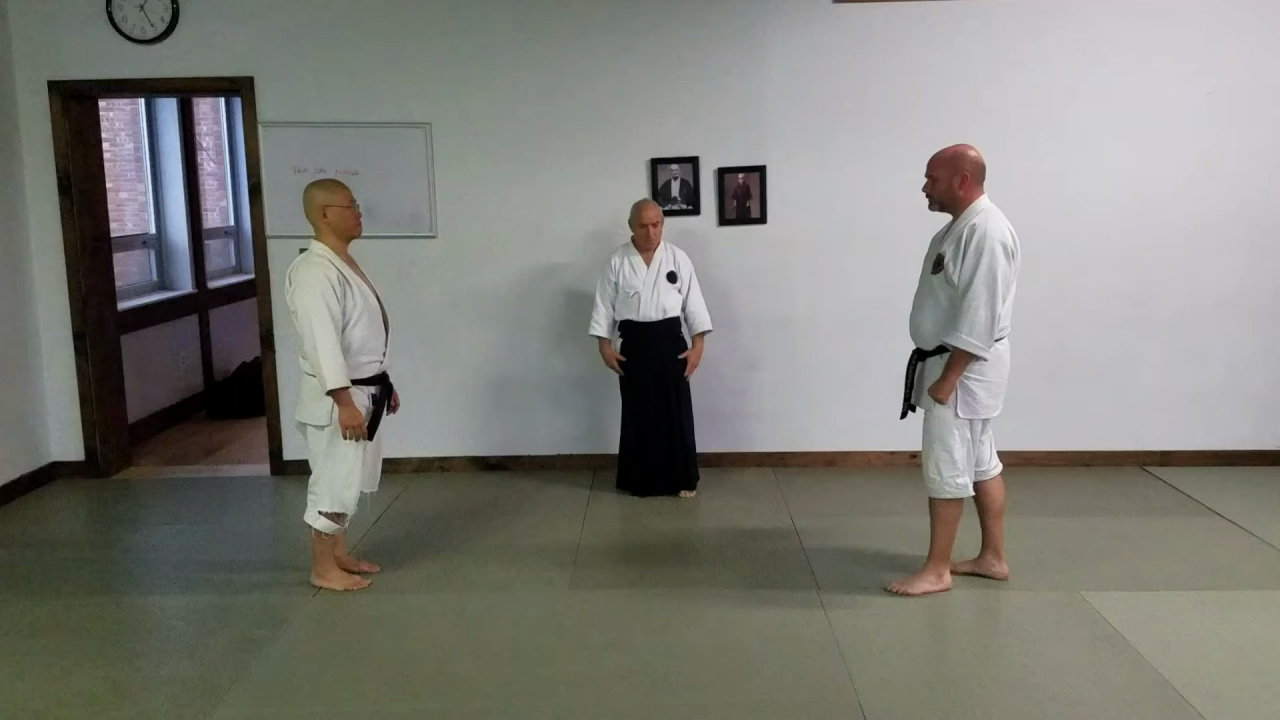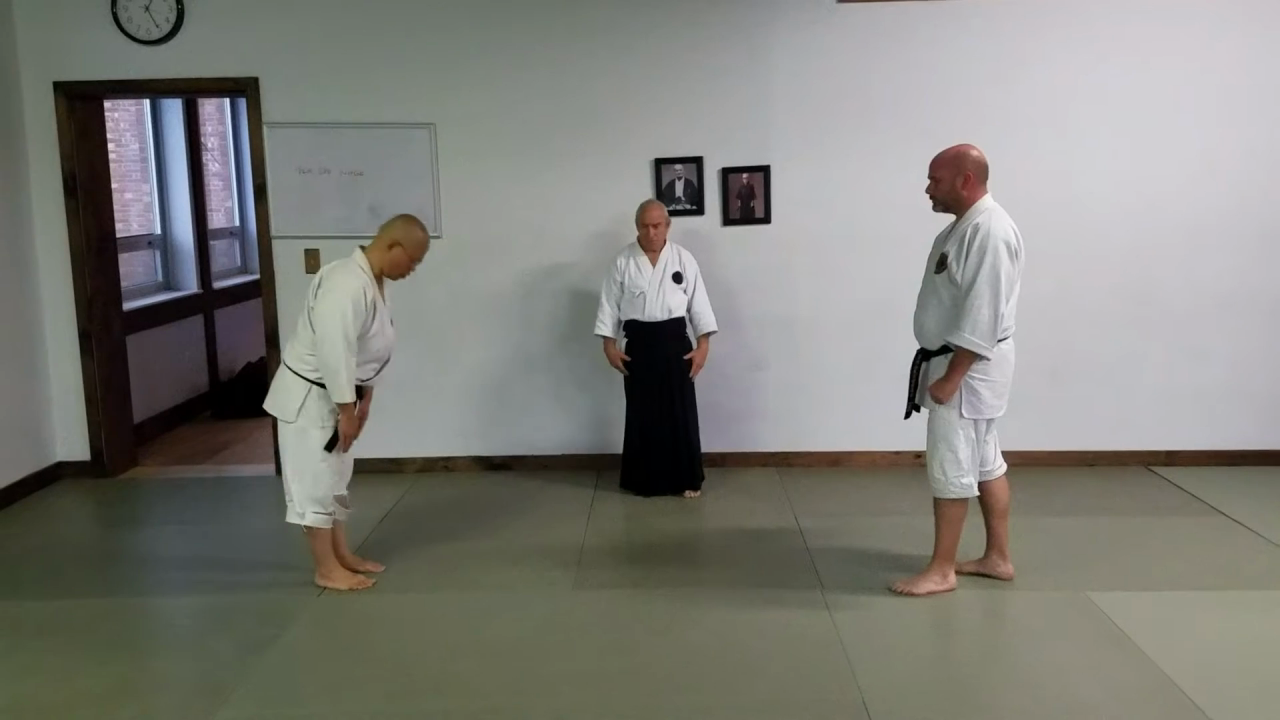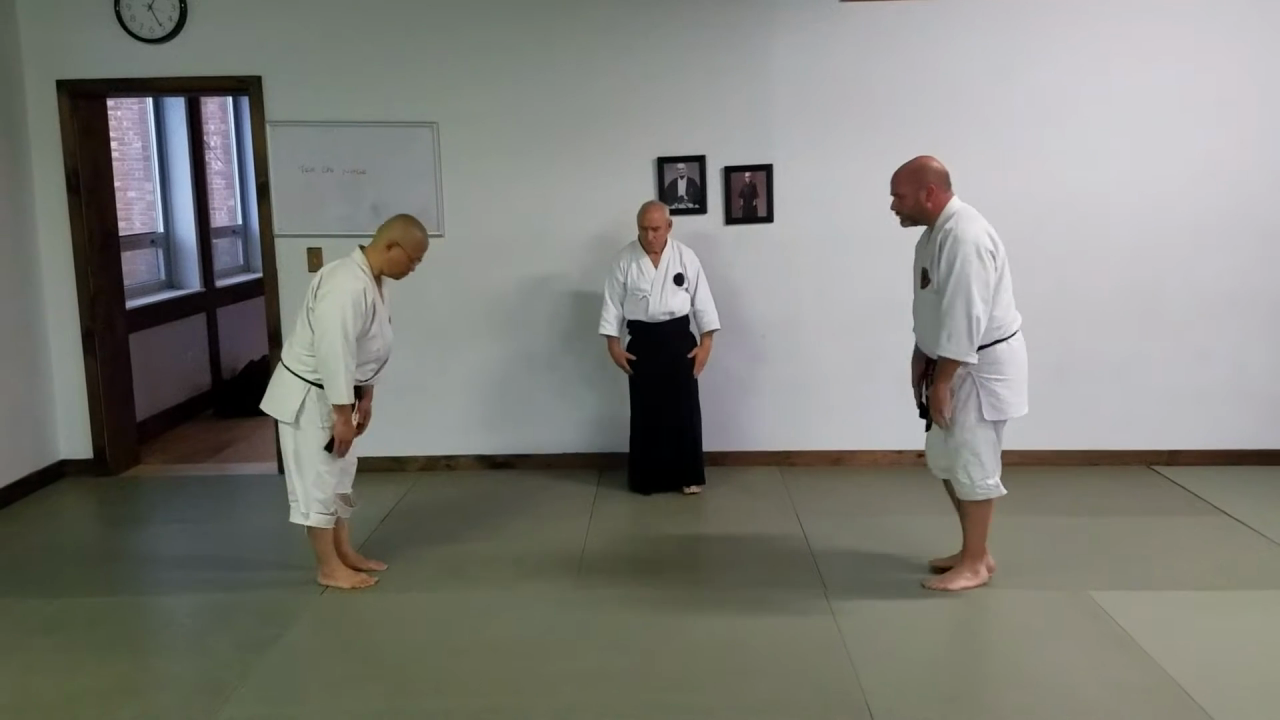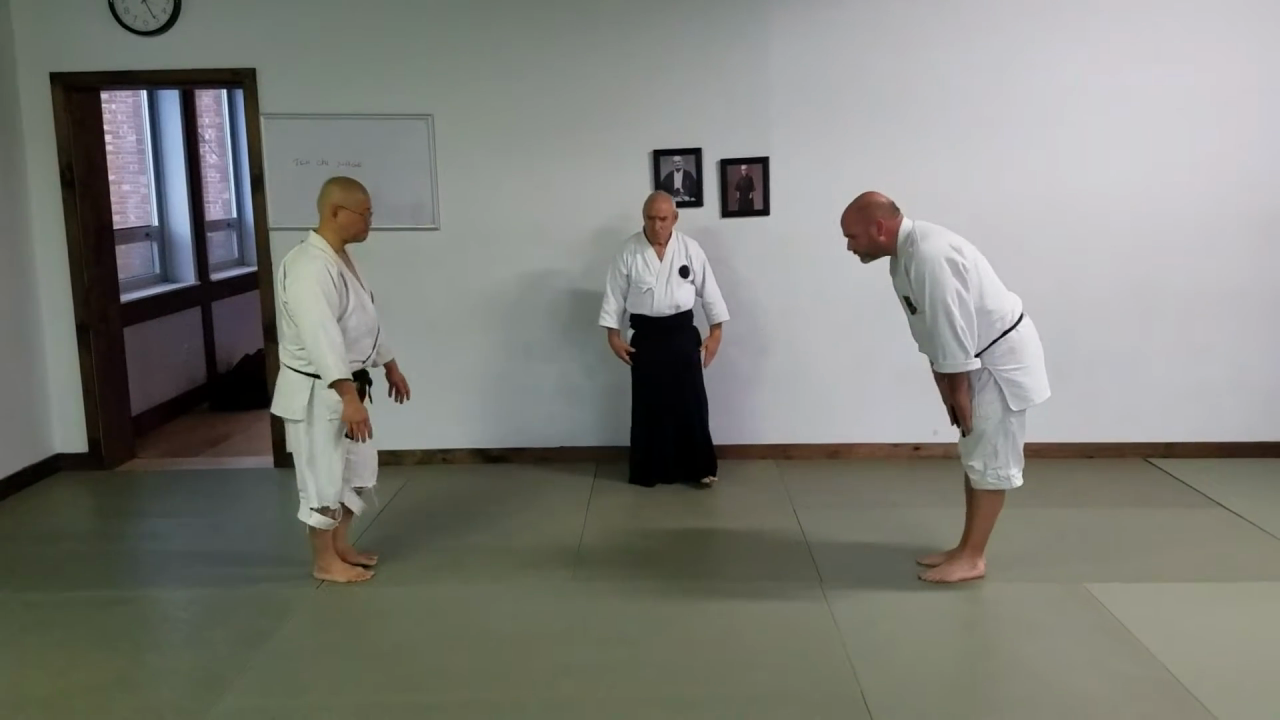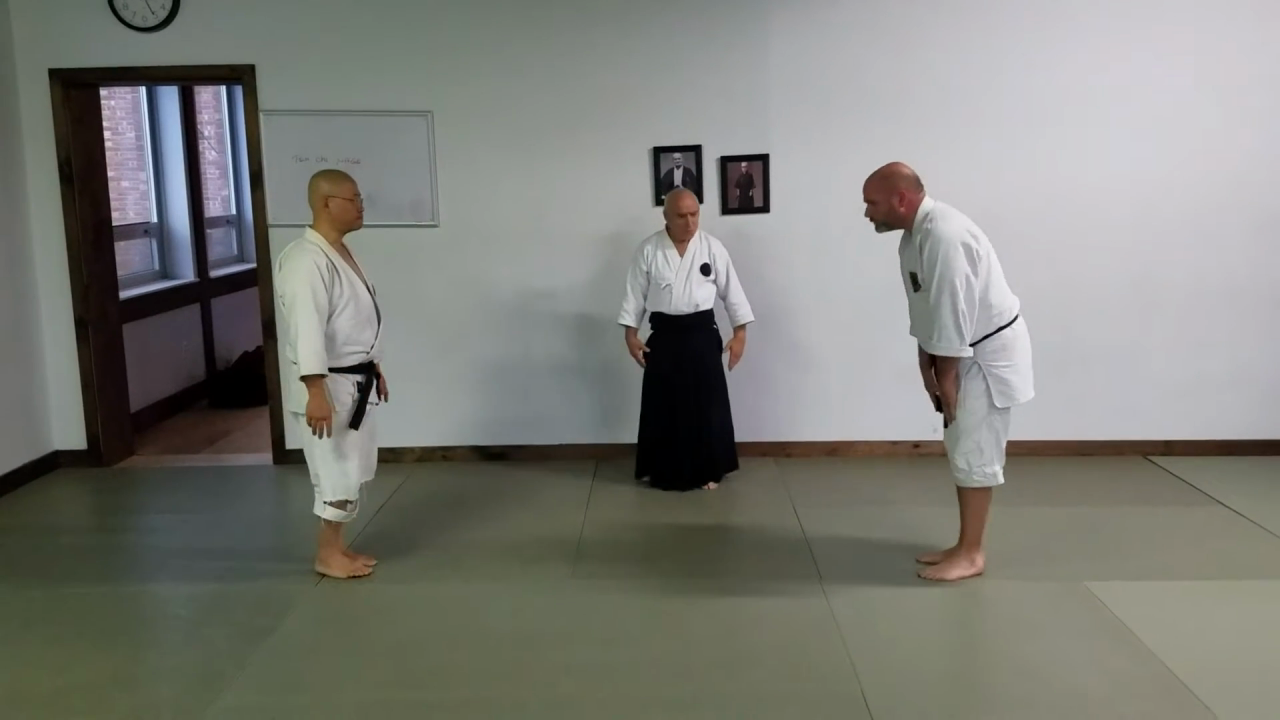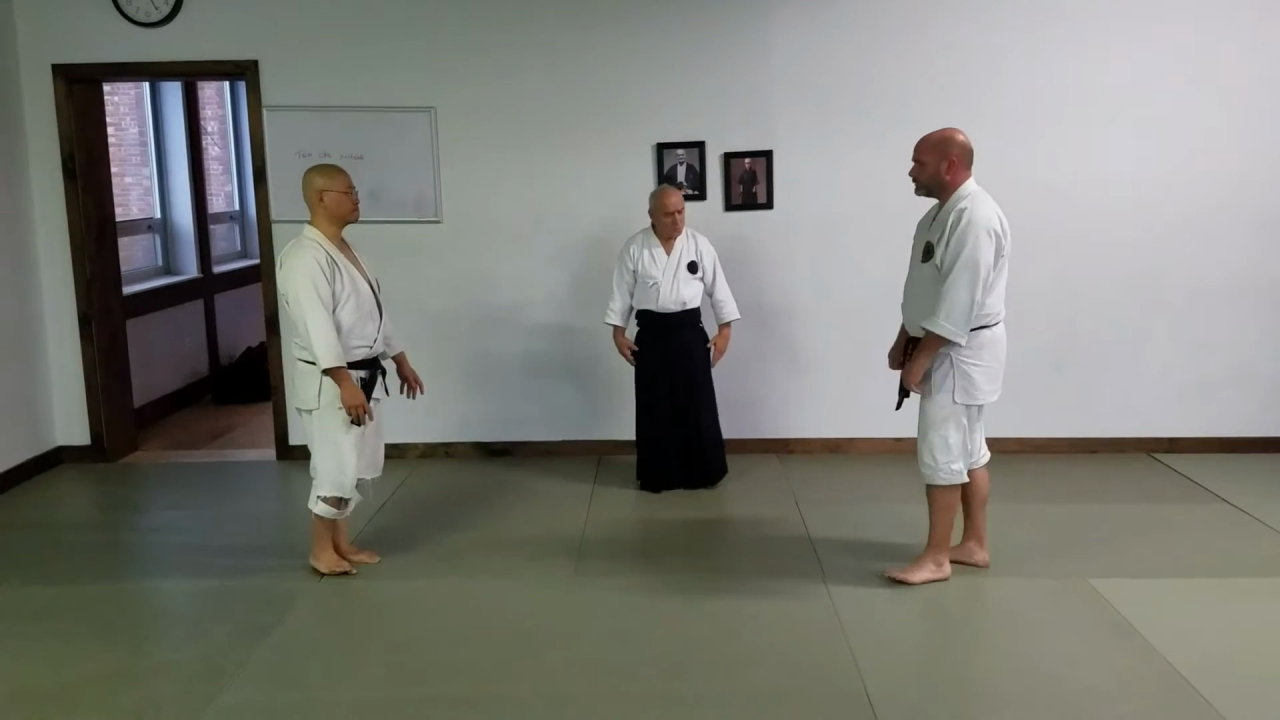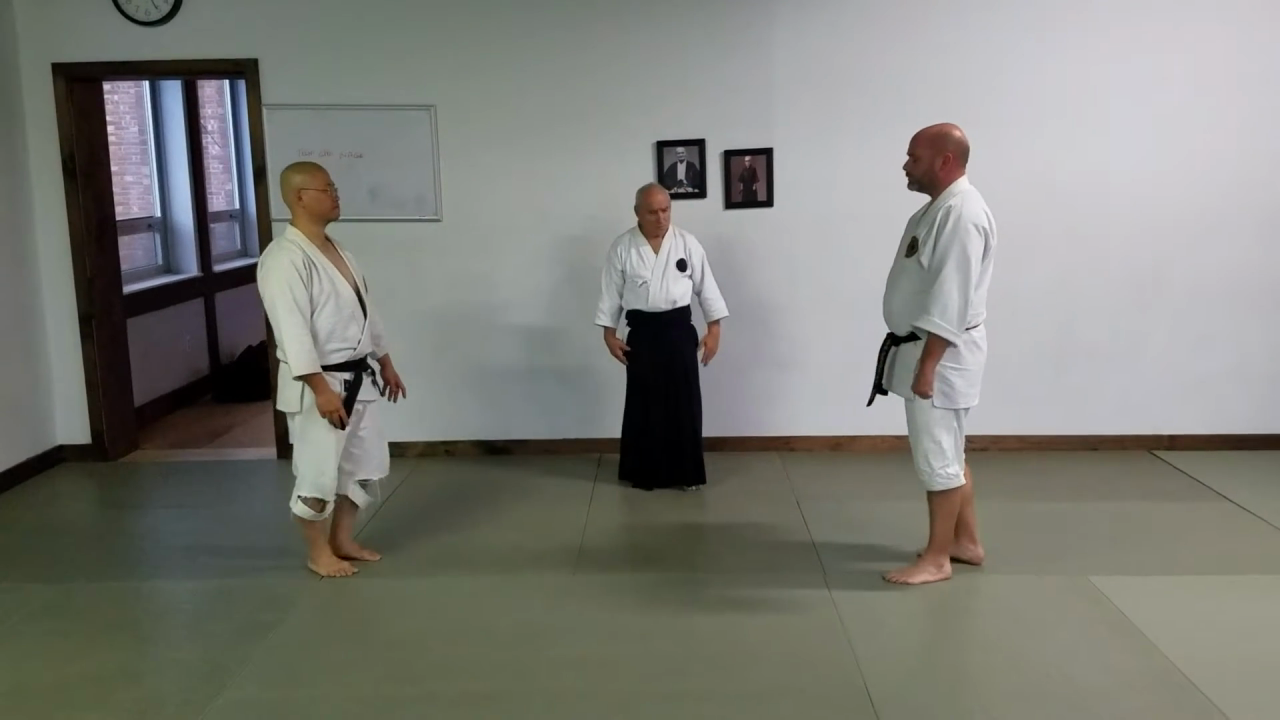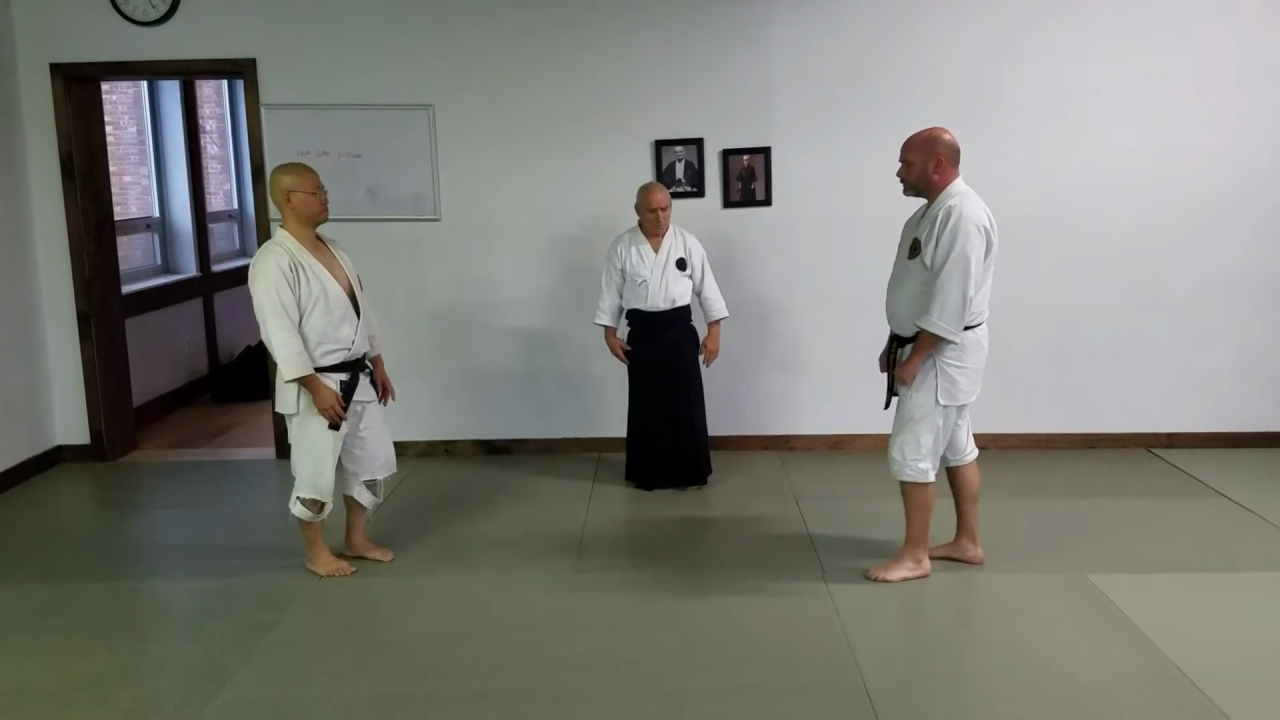
dt=0.5s
person 1, frame 1
left shoulder: (986, 231)
right shoulder: (962, 225)
left elbow: (980, 317)
left wrist: (949, 377)
left hip: (964, 367)
right hip: (952, 363)
left knee: (945, 466)
right knee: (980, 461)
left ankle: (937, 569)
right ankle: (993, 557)
person 1, frame 2
left shoulder: (989, 231)
right shoulder: (966, 225)
left elbow: (982, 317)
left wrist: (951, 377)
right wrist: (945, 370)
left hip: (968, 369)
right hip: (955, 363)
left knee: (950, 466)
right knee: (984, 461)
left ankle: (941, 569)
right ankle: (998, 557)
person 1, frame 3
left shoulder: (963, 235)
right shoulder: (937, 232)
left elbow: (964, 318)
left wrist: (941, 383)
right wrist: (921, 361)
left hip: (984, 367)
right hip: (959, 365)
left knee: (972, 466)
right knee: (946, 460)
left ankle: (974, 565)
right ankle: (973, 551)
person 1, frame 4
left shoulder: (928, 255)
right shoulder: (906, 251)
left elbow: (952, 329)
right elbow: (933, 329)
left wrist: (958, 392)
right wrist: (948, 388)
left hip: (1001, 356)
right hip: (981, 356)
left knee: (991, 458)
right knee: (977, 454)
left ankle: (972, 557)
right ankle: (966, 548)
person 1, frame 5
left shoulder: (943, 235)
right shoulder: (916, 233)
left elbow: (952, 315)
right elbow: (925, 309)
left wrist: (945, 377)
right wrist: (927, 367)
left hip: (989, 354)
right hip: (970, 354)
left knee: (973, 455)
right knee: (965, 451)
left ankle: (970, 554)
right ankle: (966, 546)
person 1, frame 6
left shoulder: (974, 216)
right shoulder: (943, 211)
left elbow: (958, 302)
right elbow: (922, 288)
left wrist: (919, 358)
right wrist: (903, 341)
left hip: (961, 353)
right hip: (947, 350)
left knee: (941, 454)
right knee: (968, 450)
left ankle: (935, 557)
right ankle: (974, 544)
person 1, frame 7
left shoulder: (961, 213)
right shoulder: (939, 208)
left elbow: (950, 301)
left wrist: (927, 367)
right wrist: (919, 359)
left hip: (941, 353)
right hip: (924, 348)
left knee: (937, 456)
right knee: (945, 450)
left ankle: (936, 559)
right ankle: (966, 542)
person 1, frame 8
left shoulder: (962, 215)
right shoulder: (934, 210)
left elbow: (951, 302)
left wrist: (915, 358)
right wrist: (896, 346)
left hip: (942, 353)
right hip: (928, 348)
left knee: (911, 451)
right knee: (955, 446)
left ankle: (915, 554)
right ankle: (967, 542)
person 2, frame 1
left shoulder: (345, 263)
right shoulder: (313, 272)
right elbow: (322, 342)
left wrist: (384, 383)
right wrist: (345, 403)
left hip: (363, 390)
right hip: (337, 397)
left knee: (348, 479)
right knee: (334, 481)
left ankle: (337, 555)
right ankle: (323, 569)
person 2, frame 2
left shoulder: (373, 280)
right shoulder: (346, 284)
left elbow: (370, 349)
right elbow: (336, 354)
left wrist: (363, 400)
right wrist: (348, 411)
left hip: (332, 395)
right hip: (309, 396)
left knee: (335, 477)
right knee: (313, 480)
left ankle: (342, 555)
right ankle: (326, 569)
person 2, frame 3
left shoulder: (371, 279)
right shoulder: (346, 285)
left elbow: (369, 348)
right elbow: (335, 354)
left wrist: (363, 399)
right wrist: (343, 414)
left hip: (332, 395)
right hip: (308, 396)
left knee: (338, 476)
right knee: (316, 480)
left ankle: (346, 553)
right ankle: (329, 567)
person 2, frame 4
left shoulder: (339, 258)
right shoulder: (309, 267)
left elbow: (363, 322)
right elbow: (321, 336)
left wrist: (390, 366)
right wrist: (350, 398)
left hip: (344, 386)
right hip: (316, 391)
left knee: (357, 470)
right knee: (324, 476)
left ankle: (340, 546)
right ankle: (325, 561)
person 2, frame 5
left shoulder: (341, 253)
right shoulder: (306, 260)
right elbow: (307, 331)
left wrist: (376, 368)
right wrist: (317, 393)
left hip: (355, 380)
right hip: (327, 384)
left knee: (353, 469)
right knee: (337, 471)
left ankle: (337, 547)
right ankle: (327, 555)
person 2, frame 6
left shoulder: (343, 249)
right shoulder: (305, 257)
left elbow: (372, 311)
right elbow: (318, 327)
left wrist: (400, 360)
right wrist: (346, 384)
left hip: (362, 375)
right hip: (329, 381)
left knee: (356, 466)
right knee: (336, 468)
left ankle: (341, 542)
right ankle: (321, 549)
person 2, frame 7
left shoulder: (335, 250)
right shoulder: (285, 258)
left elbow: (362, 310)
right elbow: (292, 330)
left wrist: (385, 363)
right wrist: (321, 388)
left hip: (356, 378)
right hip: (317, 383)
left knee: (366, 462)
right knee: (318, 471)
left ankle: (342, 538)
right ankle: (318, 552)
person 2, frame 8
left shoulder: (332, 249)
right shoulder: (275, 261)
left elbow: (360, 310)
right elbow: (281, 334)
left wrist: (378, 365)
right wrist: (316, 388)
left hip: (356, 378)
right hip: (315, 384)
left knee: (372, 460)
right knee: (316, 472)
left ankle: (356, 539)
right ankle: (317, 552)
person 3, frame 1
left shoulder: (677, 258)
right shoulder: (618, 261)
left elbow: (693, 301)
right elbow: (605, 304)
left wrist: (697, 344)
right wrist: (605, 346)
left hip: (670, 341)
right hip: (634, 344)
left knee: (676, 412)
right knee: (638, 414)
left ankle: (682, 479)
right ankle: (639, 480)
person 3, frame 2
left shoulder: (683, 258)
right shoulder: (623, 261)
left elbow: (698, 302)
right elbow: (610, 304)
left wrist: (703, 345)
right wrist: (610, 345)
left hip: (675, 342)
right hip: (639, 344)
left knee: (681, 413)
right knee: (642, 414)
left ankle: (686, 479)
right ankle: (643, 480)
person 3, frame 3
left shoulder: (685, 256)
right shoulder: (625, 259)
left elbow: (701, 300)
right elbow: (613, 303)
left wrist: (706, 342)
right wrist: (614, 344)
left hip: (678, 339)
right hip: (642, 342)
left knee: (684, 408)
right knee: (646, 412)
left ankle: (689, 475)
right ankle: (648, 477)
person 3, frame 4
left shoulder: (689, 248)
right shoulder: (628, 251)
left elbow: (708, 290)
right elbow: (615, 295)
left wrist: (716, 332)
right wrist: (614, 335)
left hip: (682, 333)
right hip: (646, 336)
left knee: (690, 402)
right knee: (648, 406)
left ankle: (699, 467)
right ankle: (649, 470)
person 3, frame 5
left shoulder: (712, 247)
right shoulder: (648, 249)
left elbow: (731, 291)
right elbow: (635, 293)
left wrist: (739, 333)
right wrist: (631, 334)
left hip: (701, 334)
right hip: (663, 335)
left knee: (706, 405)
right knee: (660, 406)
left ankle: (706, 471)
right ankle: (659, 470)
person 3, frame 6
left shoulder: (699, 244)
right shoulder: (634, 248)
left elbow: (717, 288)
right elbow: (622, 292)
left wrist: (724, 330)
right wrist: (618, 333)
left hip: (689, 332)
right hip: (651, 334)
left knee: (697, 403)
right knee: (653, 407)
left ankle: (704, 471)
right ankle: (656, 473)
person 3, frame 7
left shoulder: (687, 243)
right shoulder: (622, 247)
left elbow: (706, 287)
right elbow: (612, 292)
left wrist: (714, 329)
right wrist: (610, 333)
left hip: (679, 330)
right hip: (642, 333)
left knee: (684, 403)
right knee: (644, 405)
left ankle: (686, 472)
right ankle: (646, 472)
person 3, frame 8
left shoulder: (687, 242)
right shoulder: (622, 246)
left elbow: (706, 287)
right elbow: (611, 292)
left wrist: (714, 331)
right wrist: (610, 334)
left hip: (679, 331)
right hip: (642, 334)
left knee: (687, 403)
right knee: (645, 405)
left ankle: (689, 471)
right ankle: (647, 472)
